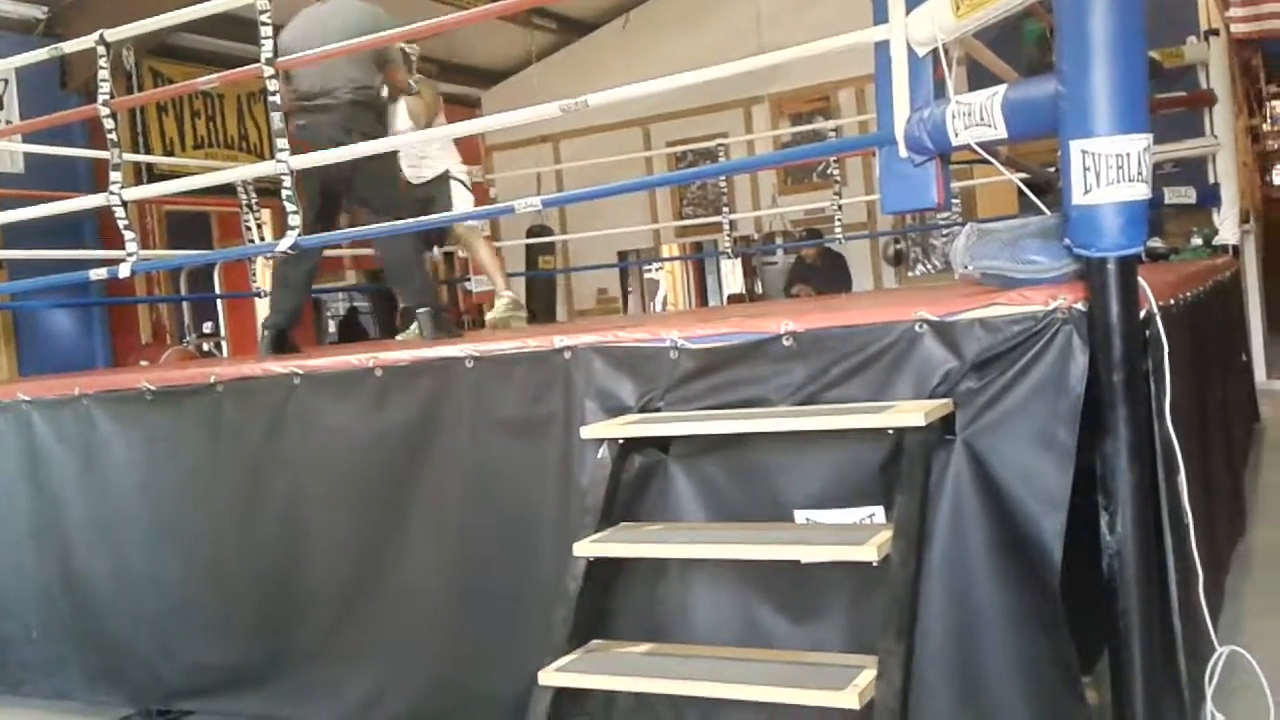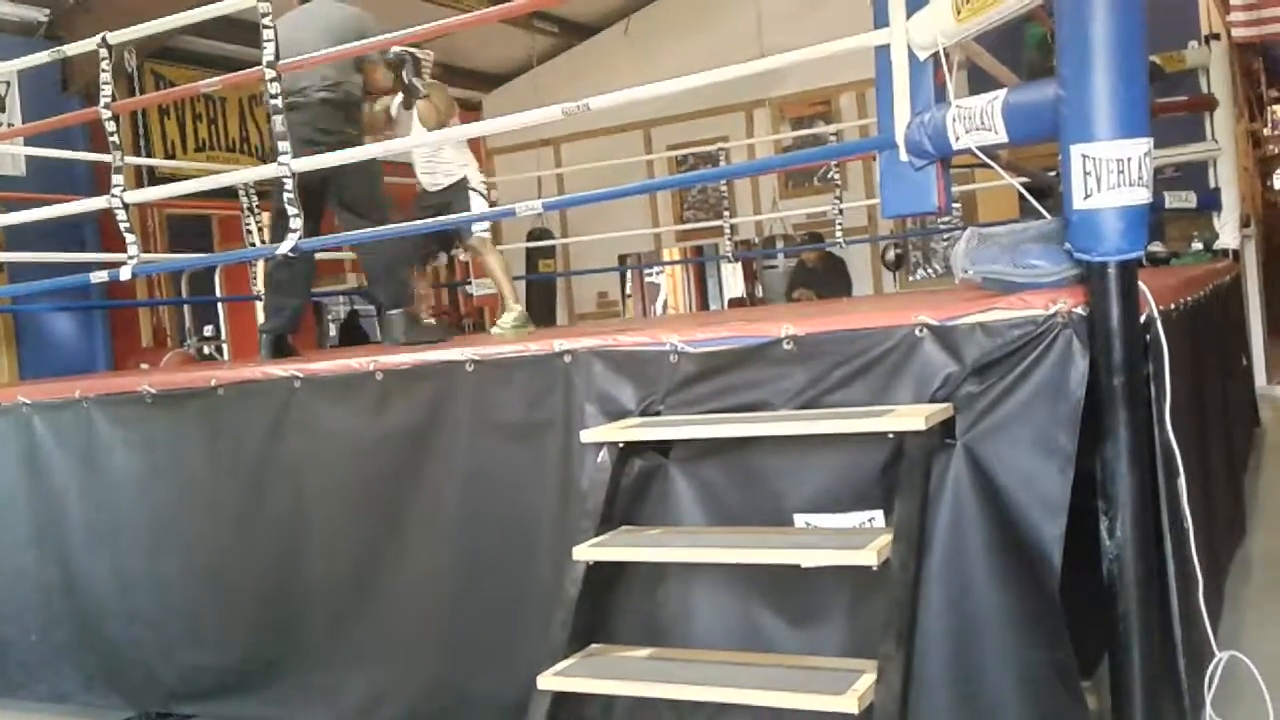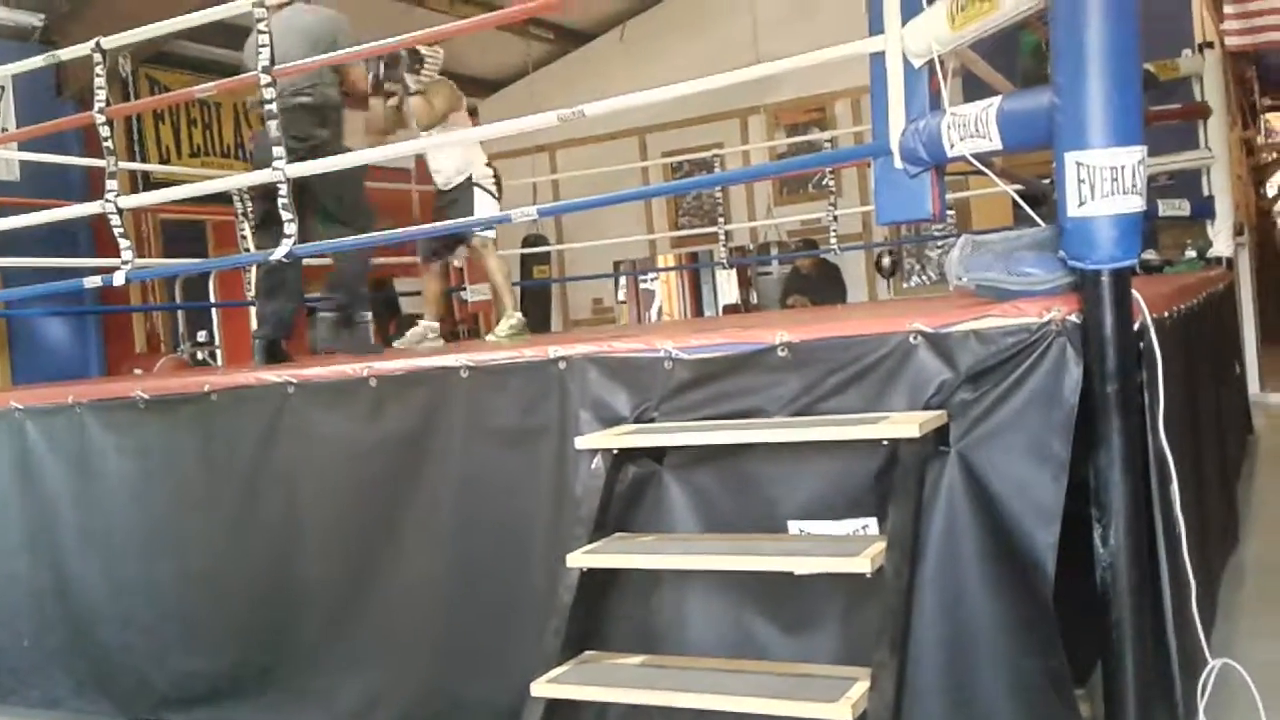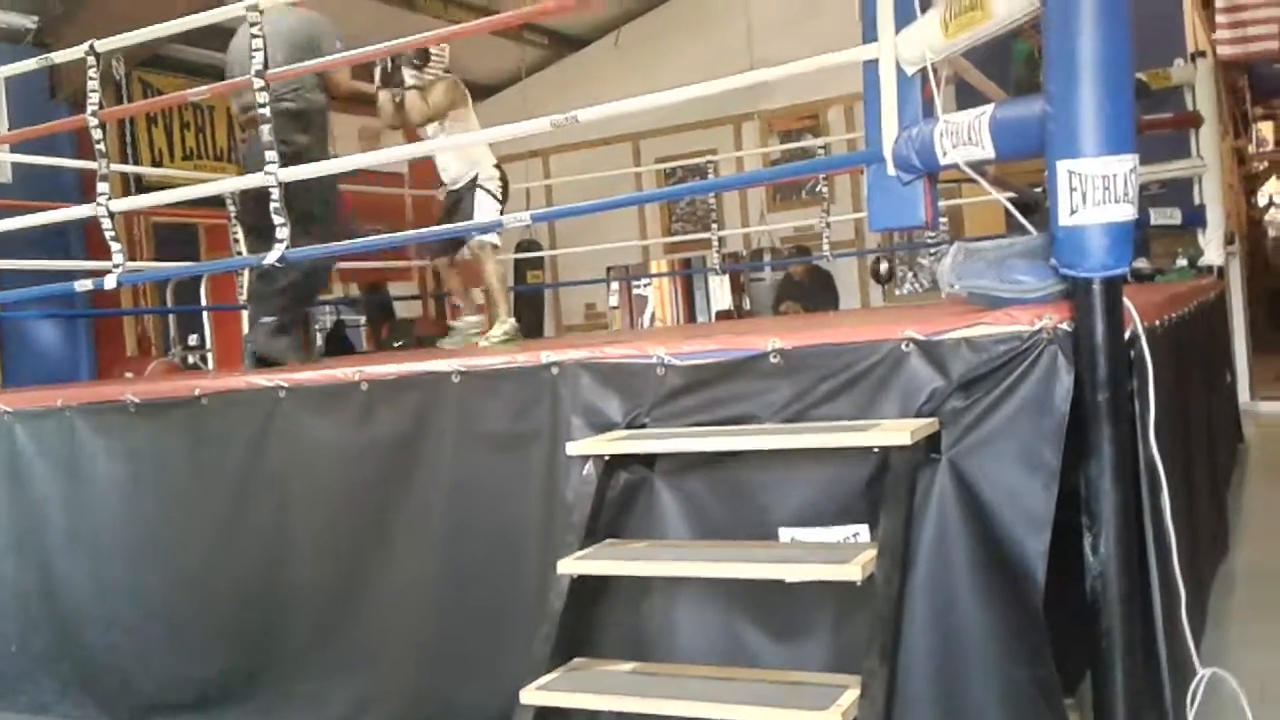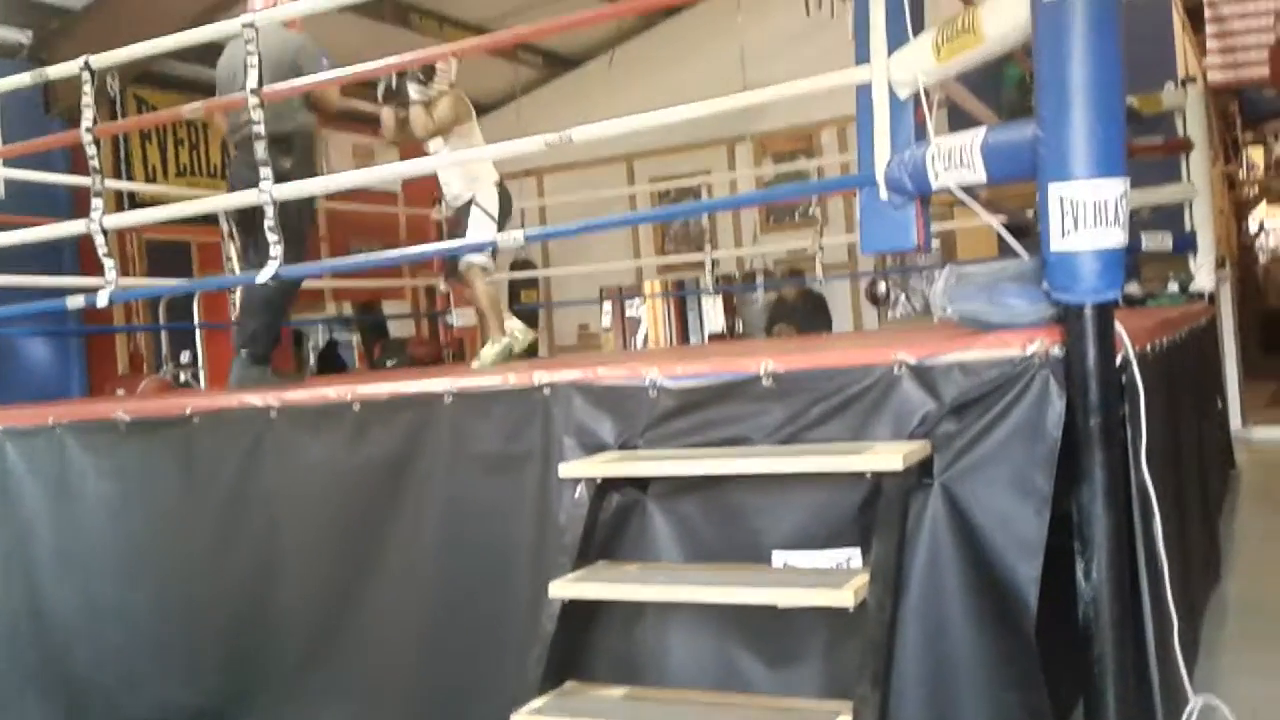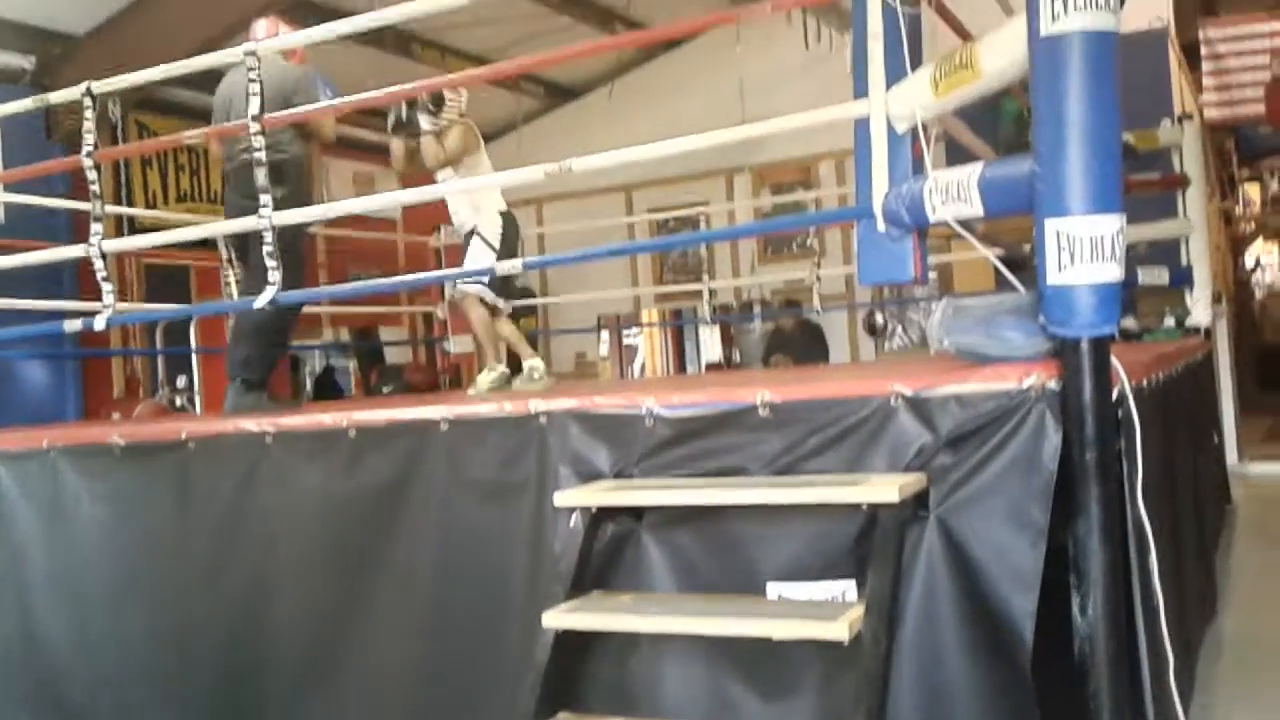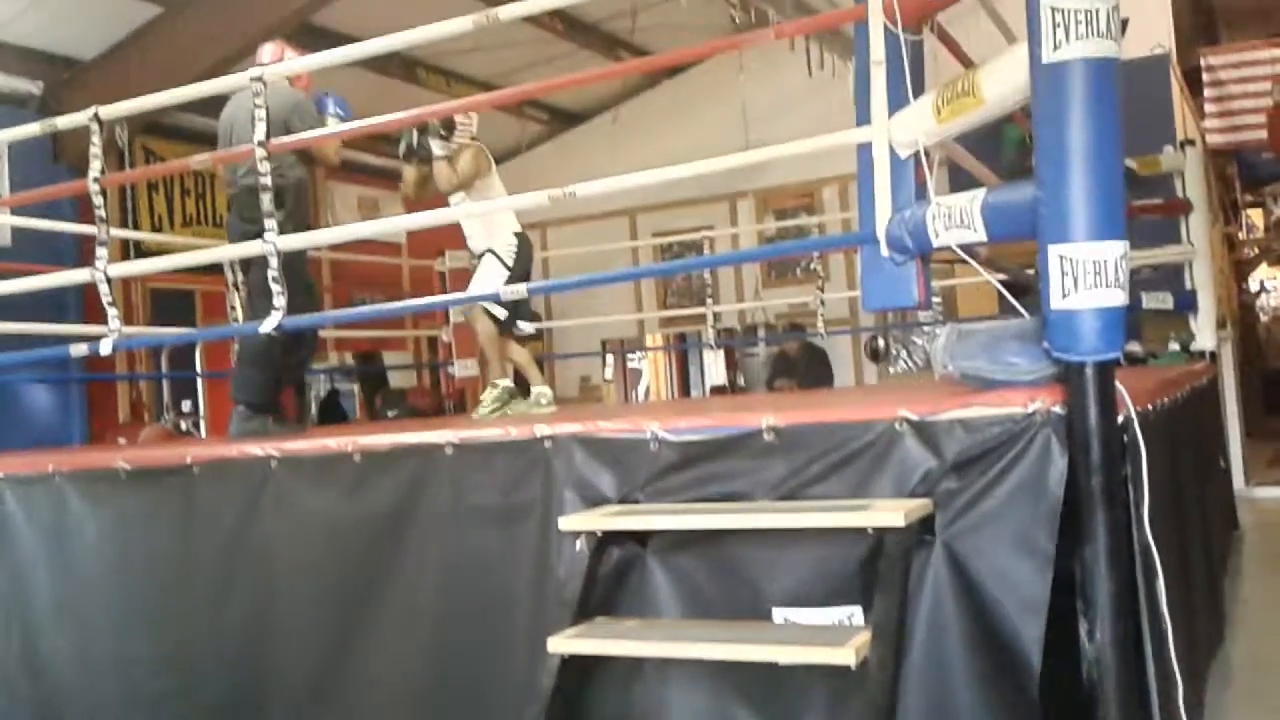
dt=0.1s
person 1, frame 1
left shoulder: (292, 30)
left elbow: (286, 93)
right elbow: (399, 83)
left hip: (309, 136)
right hip: (357, 130)
left knee: (306, 235)
right knee: (388, 223)
left ankle: (276, 330)
right ankle: (425, 312)
person 1, frame 2
left shoulder: (277, 30)
right elbow: (380, 83)
left hip: (287, 137)
right hip: (334, 133)
left knee: (289, 239)
right knee: (372, 222)
left ankle: (274, 335)
right ankle: (399, 317)
person 1, frame 3
left shoulder: (256, 37)
right elbow: (359, 86)
left hip: (268, 142)
right hip: (312, 136)
left knee: (277, 242)
right knee: (352, 225)
left ankle: (269, 339)
right ankle: (338, 317)
person 1, frame 4
left shoulder: (240, 37)
right shoulder: (308, 20)
left elbow: (236, 105)
right elbow: (341, 84)
left hip: (254, 148)
right hip: (295, 140)
left knee: (266, 245)
right knee: (321, 235)
left ankle: (262, 340)
right ankle: (277, 325)
person 1, frame 5
left shoulder: (228, 55)
right shoulder: (293, 43)
left elbow: (222, 123)
right elbow: (329, 101)
left hip: (244, 167)
right hip: (284, 164)
left knee: (261, 262)
right knee: (282, 265)
left ankle: (252, 355)
right ankle: (250, 359)
person 1, frame 6
left shoulder: (228, 81)
right shoulder: (292, 74)
left elbow: (217, 150)
right elbow: (326, 133)
right wrist: (325, 105)
left hip: (239, 193)
right hip: (276, 193)
left knee: (283, 289)
right knee: (268, 292)
left ankle: (249, 382)
right ankle: (243, 389)
person 1, frame 7
left shoulder: (232, 105)
right shoulder: (292, 98)
left elbow: (225, 172)
right elbow: (329, 157)
right wrist: (334, 122)
left hip: (243, 218)
right hip: (277, 216)
left knee: (302, 310)
right knee: (270, 314)
left ankle: (265, 403)
right ankle: (249, 412)
person 2, frame 1
left shoulder: (422, 87)
left elbow: (423, 119)
left hip: (444, 174)
right hip: (415, 184)
left knee: (465, 230)
left ankle: (506, 298)
person 2, frame 2
left shoulder: (435, 93)
right shoulder: (397, 102)
left elbow: (433, 123)
left hip: (462, 182)
right hip: (431, 192)
left knee: (477, 241)
right knee: (413, 258)
left ankle: (515, 312)
person 2, frame 3
left shoulder: (441, 87)
right shoulder: (405, 97)
left elbow: (425, 122)
right elbow: (383, 126)
left wrist: (410, 80)
right wrist: (378, 85)
left hip: (474, 178)
right hip: (448, 188)
left knee: (480, 241)
right knee: (430, 258)
left ankle: (512, 316)
right ankle: (429, 327)
person 2, frame 4
left shoulder: (447, 85)
right shoulder: (421, 90)
left elbow: (419, 117)
right elbow: (391, 120)
left wrist: (409, 76)
right wrist: (384, 82)
left hip: (482, 177)
right hip: (459, 186)
left knee: (479, 245)
right knee: (440, 254)
left ankle: (506, 323)
right ankle: (468, 319)
person 2, frame 5
left shoulder: (451, 100)
right shoulder: (427, 106)
left elbow: (423, 131)
right elbow: (391, 134)
left wrist: (414, 91)
right wrist: (388, 96)
left hip: (484, 196)
right hip: (464, 203)
left knee: (472, 266)
right knee: (459, 271)
left ankle: (498, 342)
right ankle: (513, 329)
person 2, frame 6
left shoulder: (460, 129)
right shoulder: (437, 135)
left elbow: (434, 162)
right elbow: (400, 163)
left wrist: (425, 121)
right wrist: (398, 126)
left hip: (493, 225)
right hip: (477, 232)
left knee: (468, 293)
right knee: (487, 308)
left ankle: (496, 368)
right ankle: (533, 367)
person 2, frame 7
left shoulder: (471, 152)
right shoulder: (449, 159)
left elbow: (448, 186)
right elbow: (412, 190)
left wrist: (437, 146)
right wrist: (410, 152)
left hip: (507, 245)
right hip: (491, 251)
left knee: (478, 310)
right knee: (503, 332)
left ankle: (501, 385)
right ankle: (541, 393)
